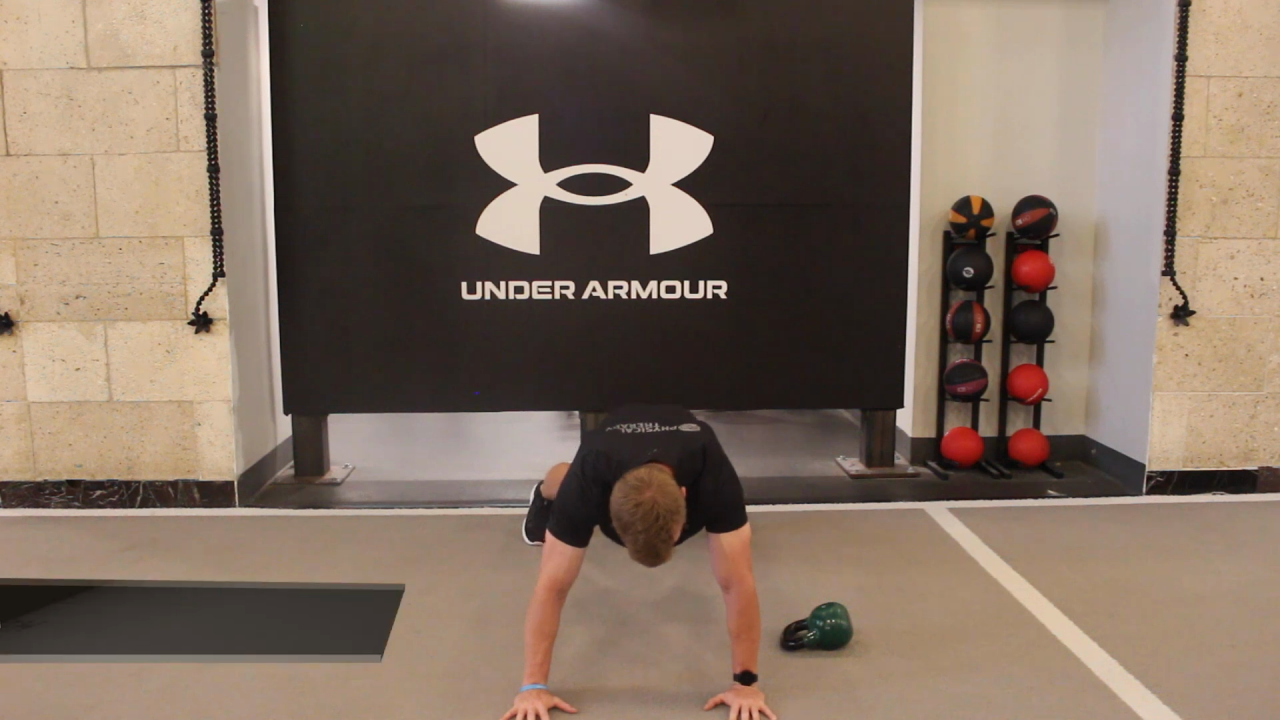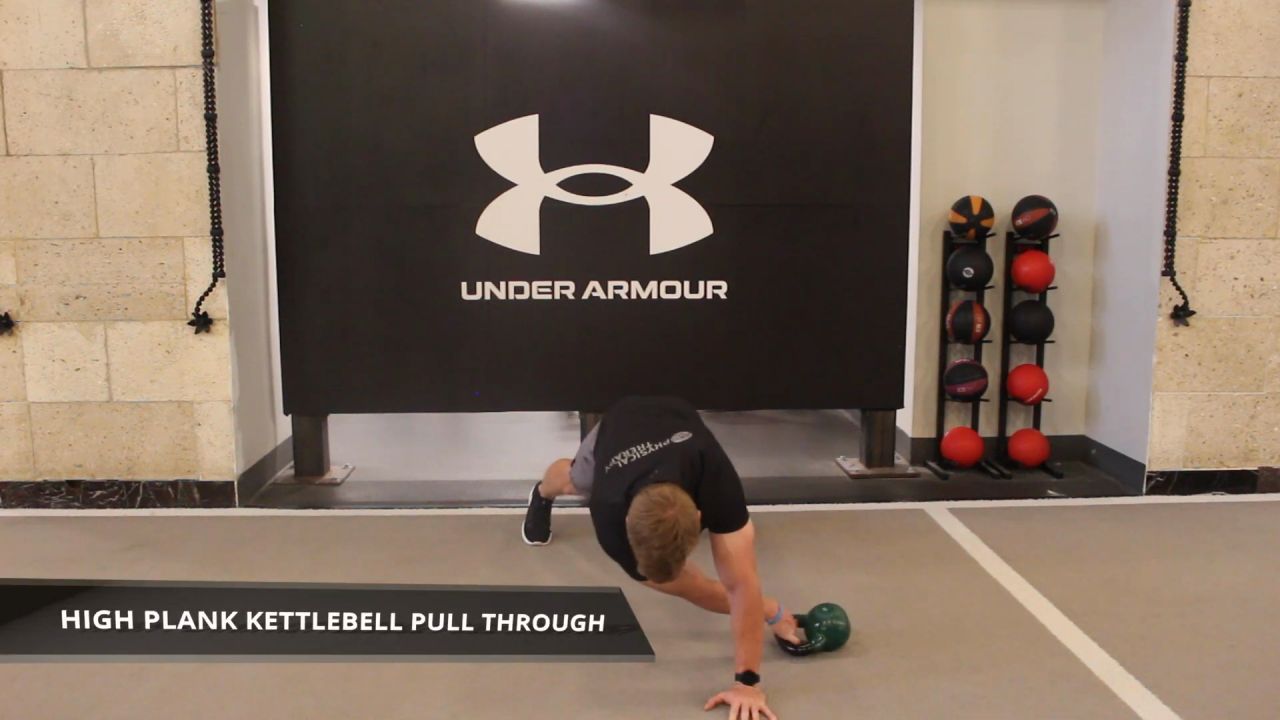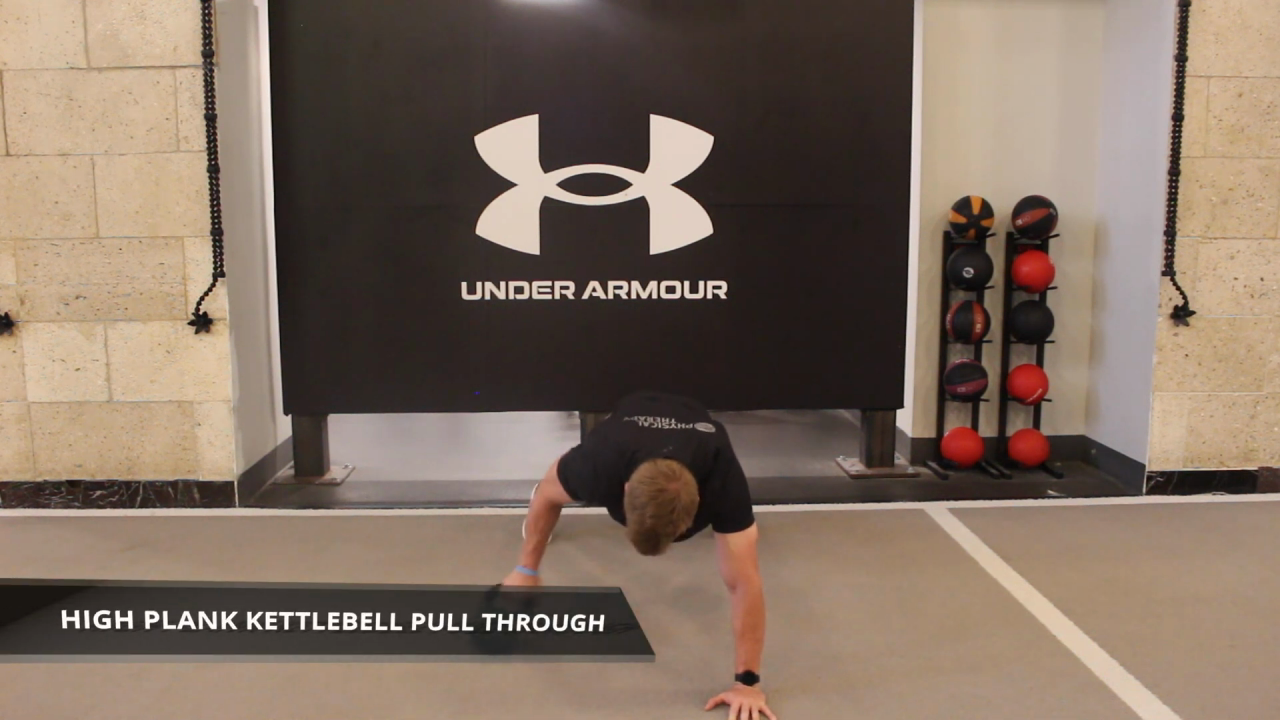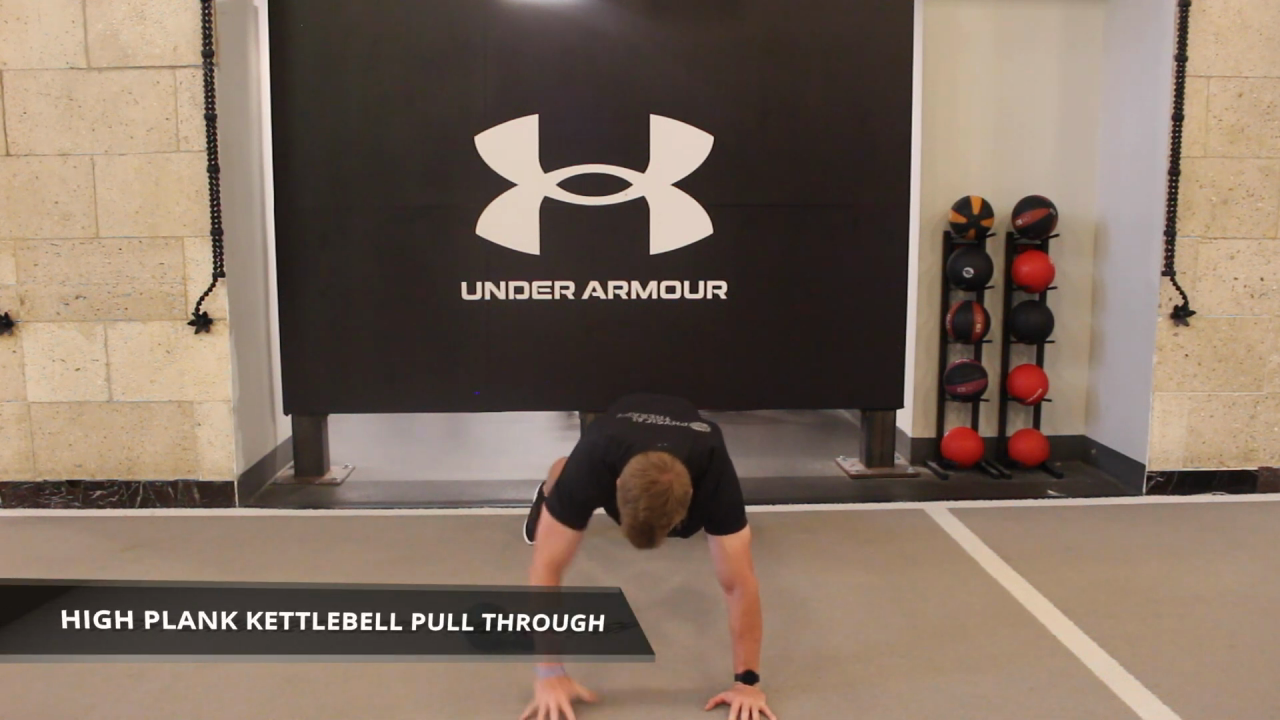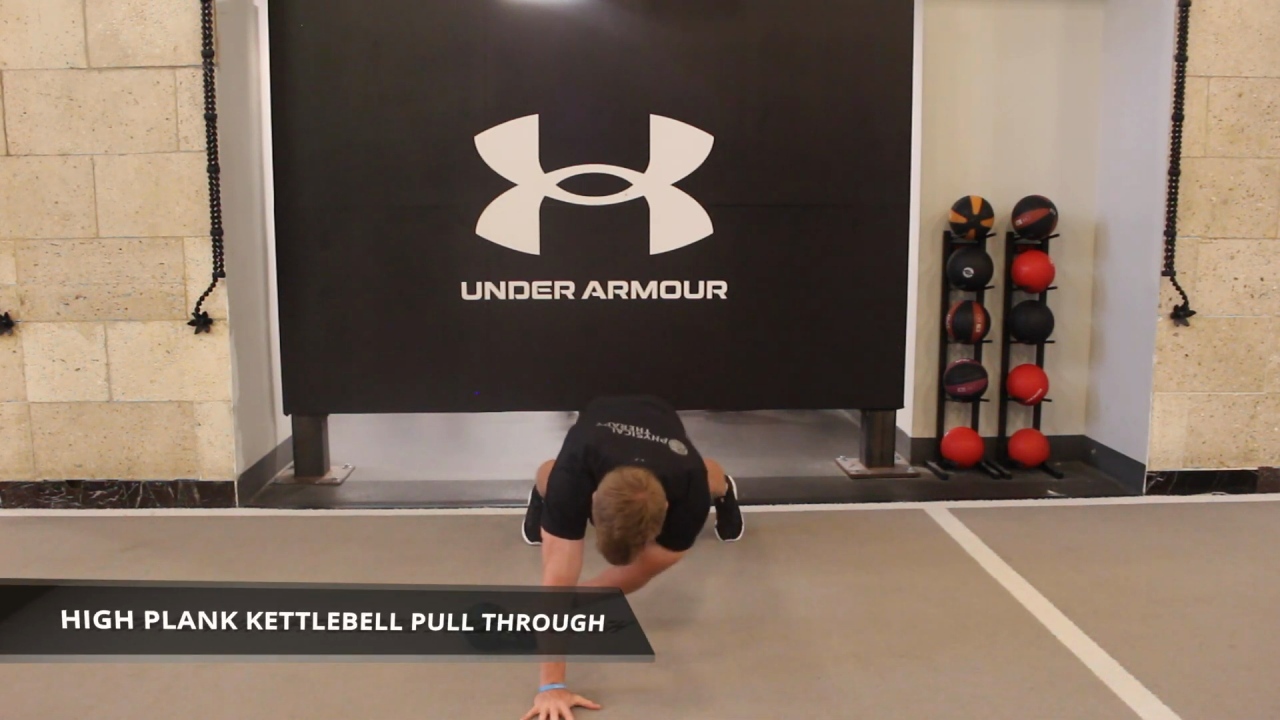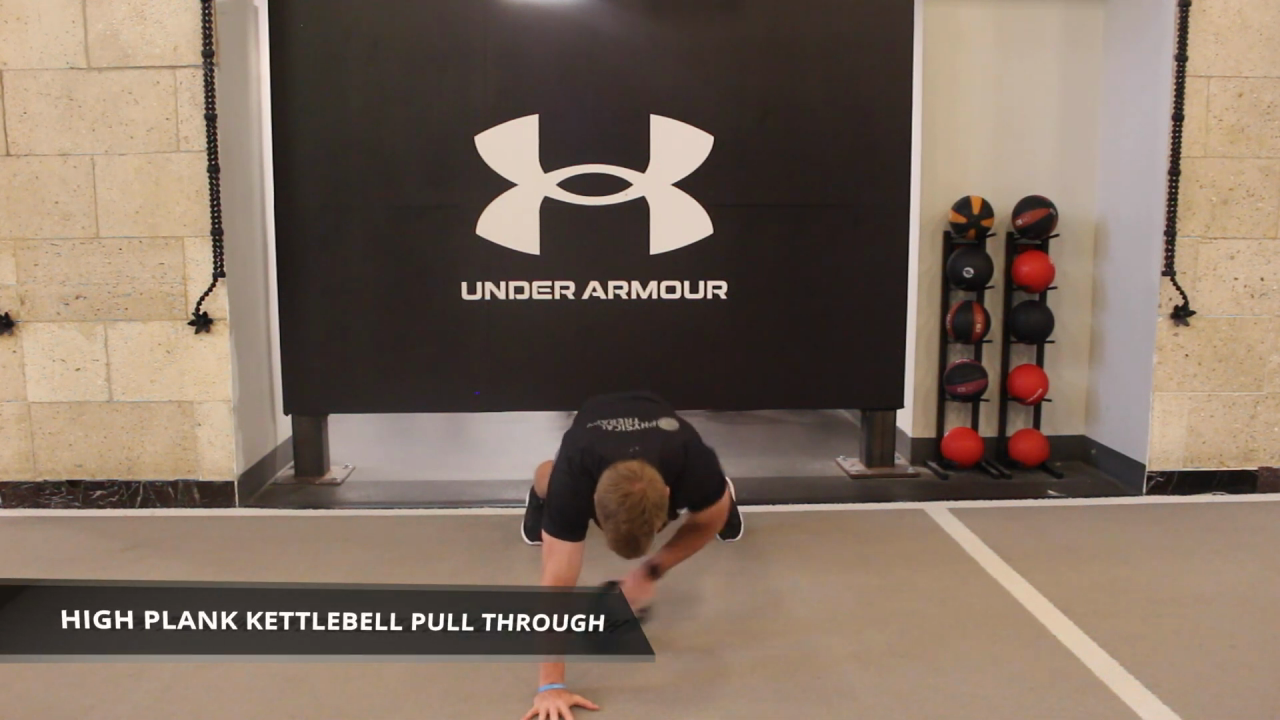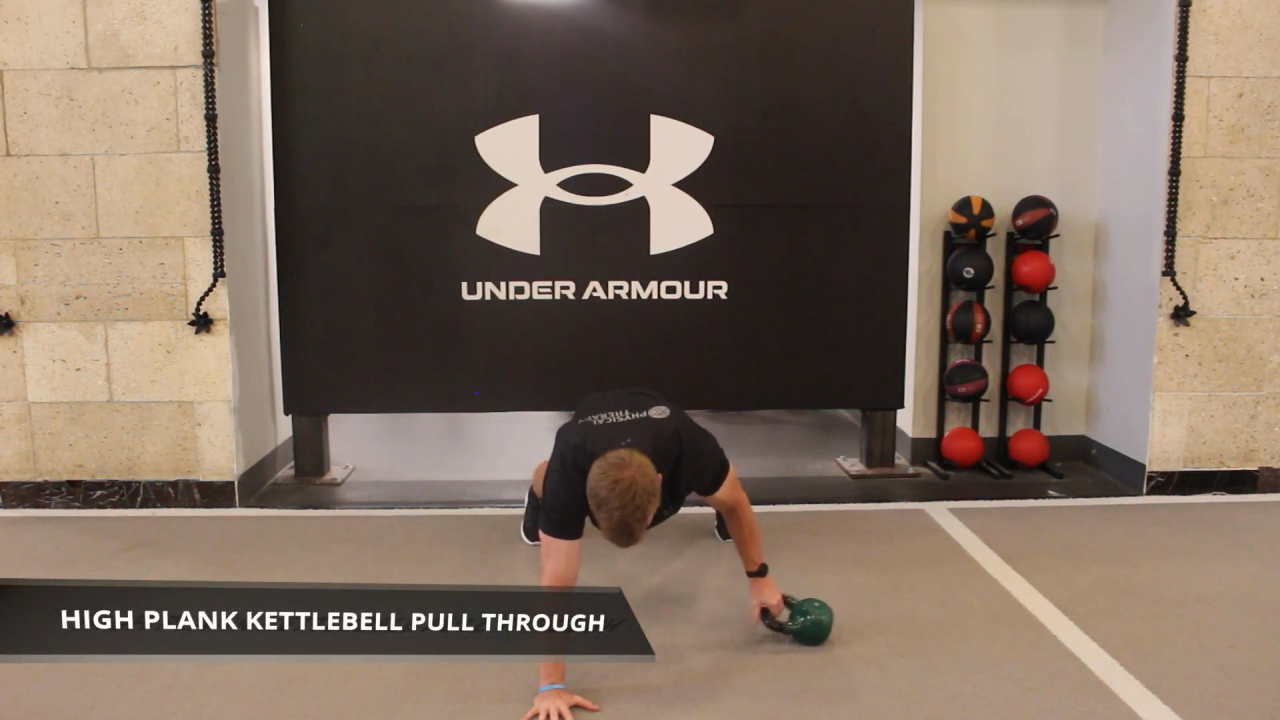
dt=0.7s
person 1, frame 1
left shoulder: (712, 475)
right shoulder: (590, 478)
left elbow: (737, 582)
right elbow: (553, 585)
left wrist: (745, 681)
right wrist: (534, 685)
left hip: (684, 454)
right hip: (610, 453)
right ankle: (546, 492)
person 1, frame 2
left shoulder: (715, 479)
right shoulder: (611, 514)
left elbow: (741, 582)
right elbow: (691, 588)
left wrist: (748, 681)
right wrist: (772, 614)
left hip: (678, 420)
right hip: (617, 425)
right knee: (573, 481)
right ankle: (542, 494)
person 1, frame 3
left shoulder: (722, 479)
right shoulder: (602, 462)
left elbow: (743, 583)
right elbow: (550, 497)
left wrist: (746, 680)
right wrist: (526, 569)
left hip: (697, 443)
right hip: (631, 424)
right knee: (561, 481)
right ankle: (552, 481)
person 1, frame 4
left shoulder: (713, 476)
right shoulder: (592, 462)
left elbow: (738, 582)
right elbow: (547, 565)
left wrist: (747, 681)
right wrist: (549, 673)
left hip: (690, 446)
right hip: (619, 439)
right knee: (563, 480)
right ankle: (548, 491)
person 1, frame 5
left shoulder: (688, 489)
right shoulder: (572, 478)
left elbow: (641, 571)
right elbow: (558, 579)
right wrist: (551, 685)
right hip: (600, 421)
left ankle: (723, 489)
right ankle: (542, 492)
person 1, frame 6
left shoulder: (689, 460)
right shoulder: (573, 478)
left elbow: (710, 519)
right elbow: (558, 580)
left wrist: (651, 573)
right wrist: (550, 685)
left ankle: (719, 485)
right ankle: (540, 493)
person 1, frame 7
left shoulder: (687, 447)
right shoulder: (567, 474)
left elbow: (736, 504)
right elbow: (557, 581)
left wrist: (758, 576)
right wrist: (551, 685)
left hip: (658, 435)
right hip: (586, 445)
right ankle: (539, 493)
